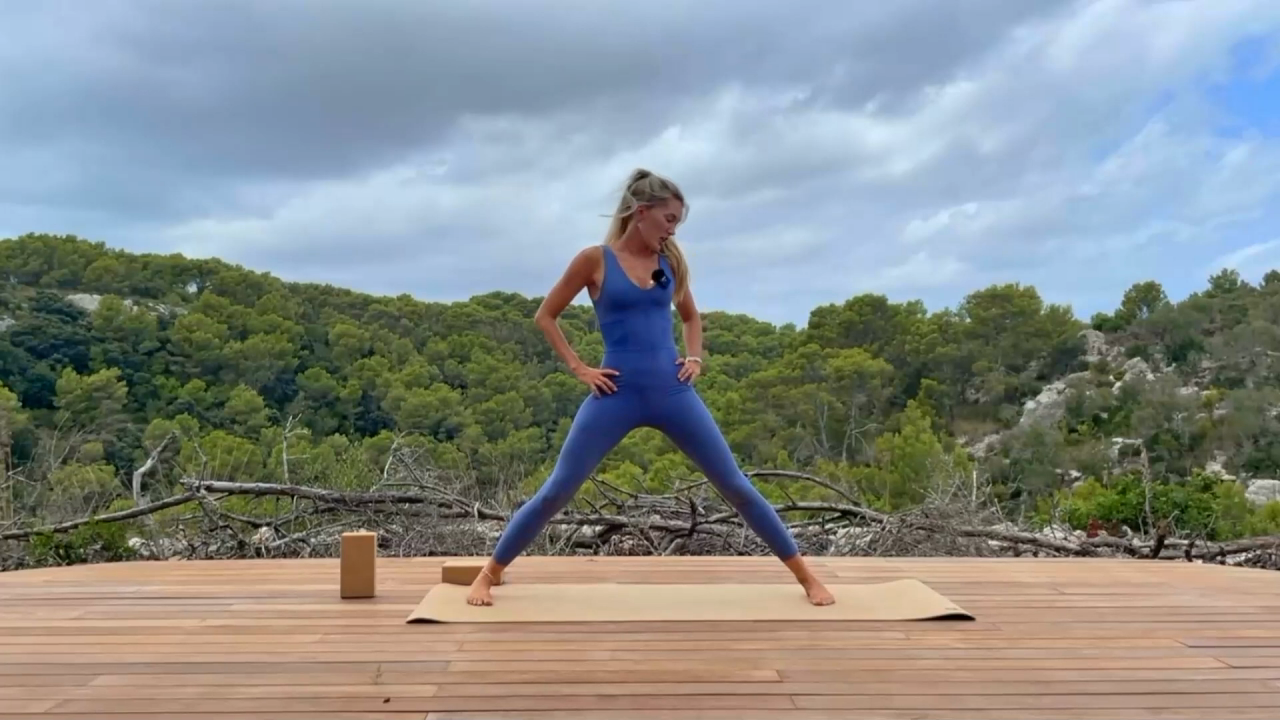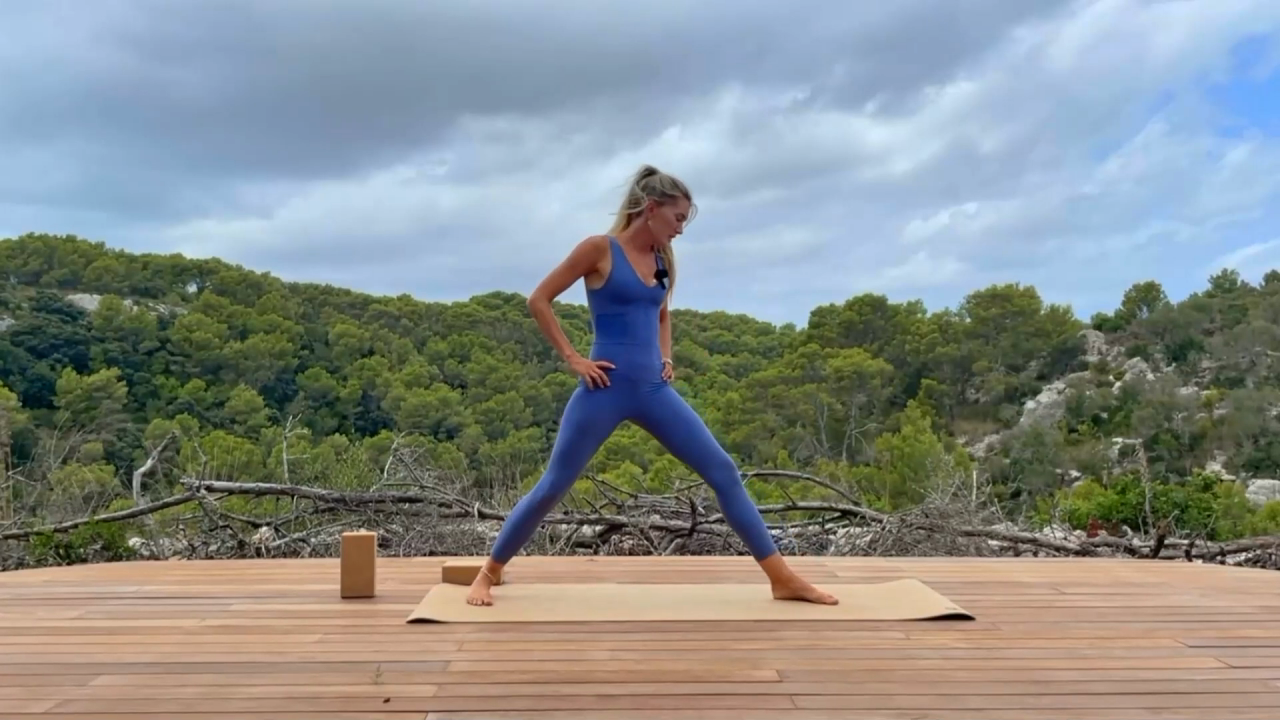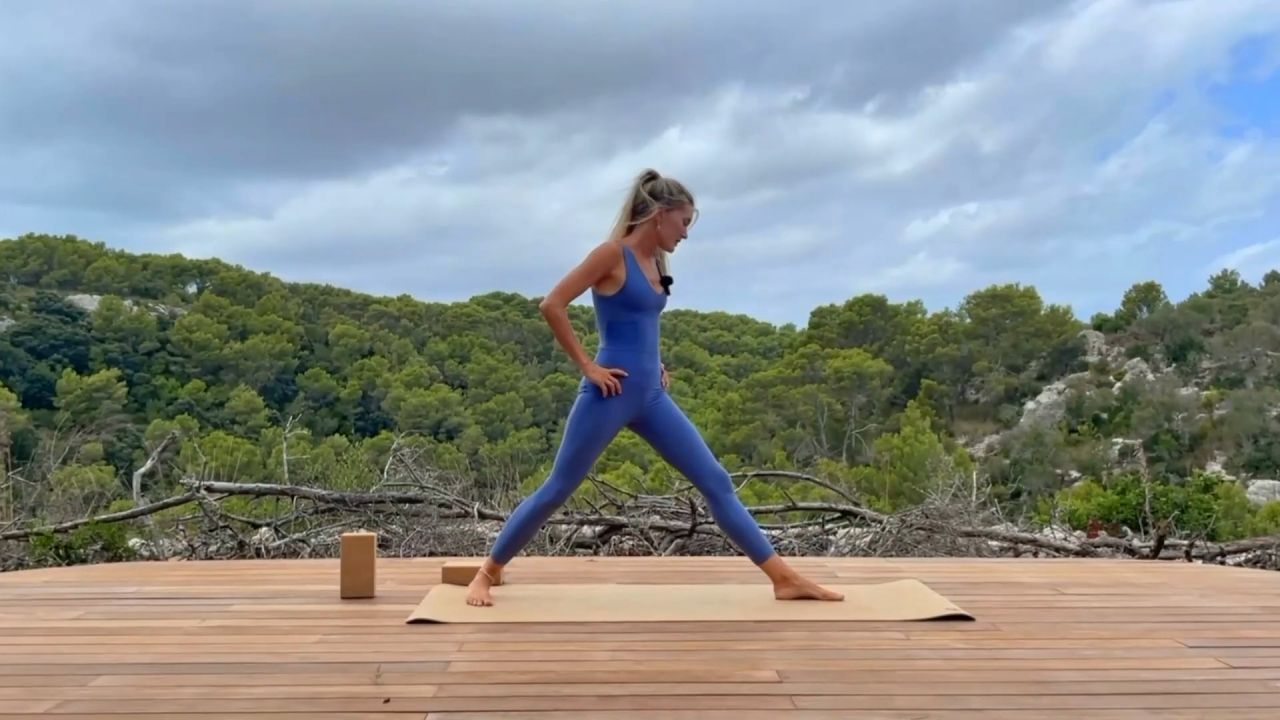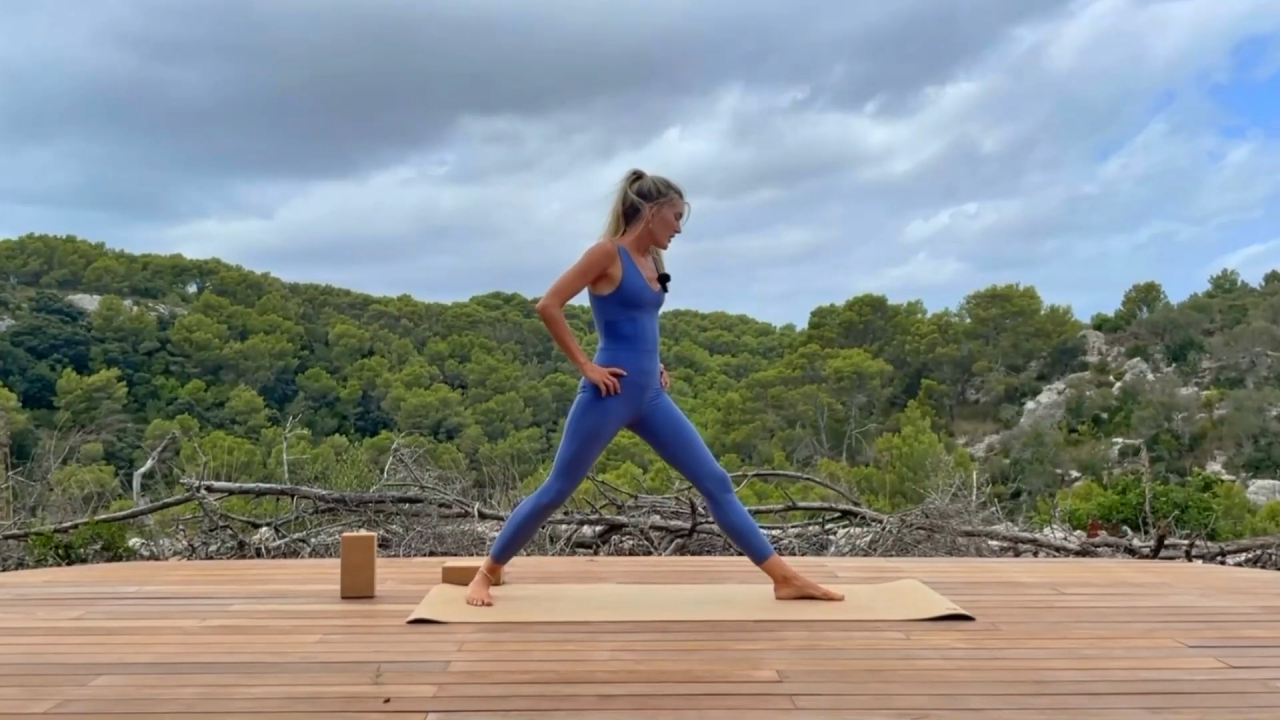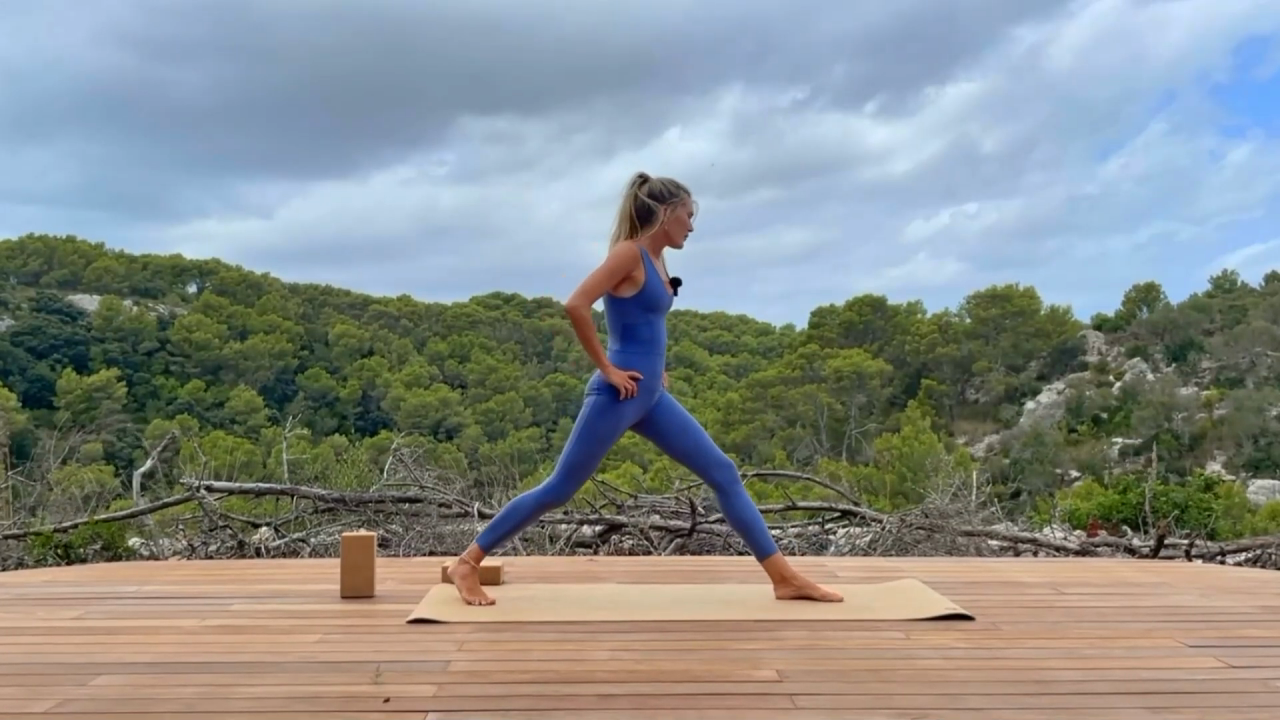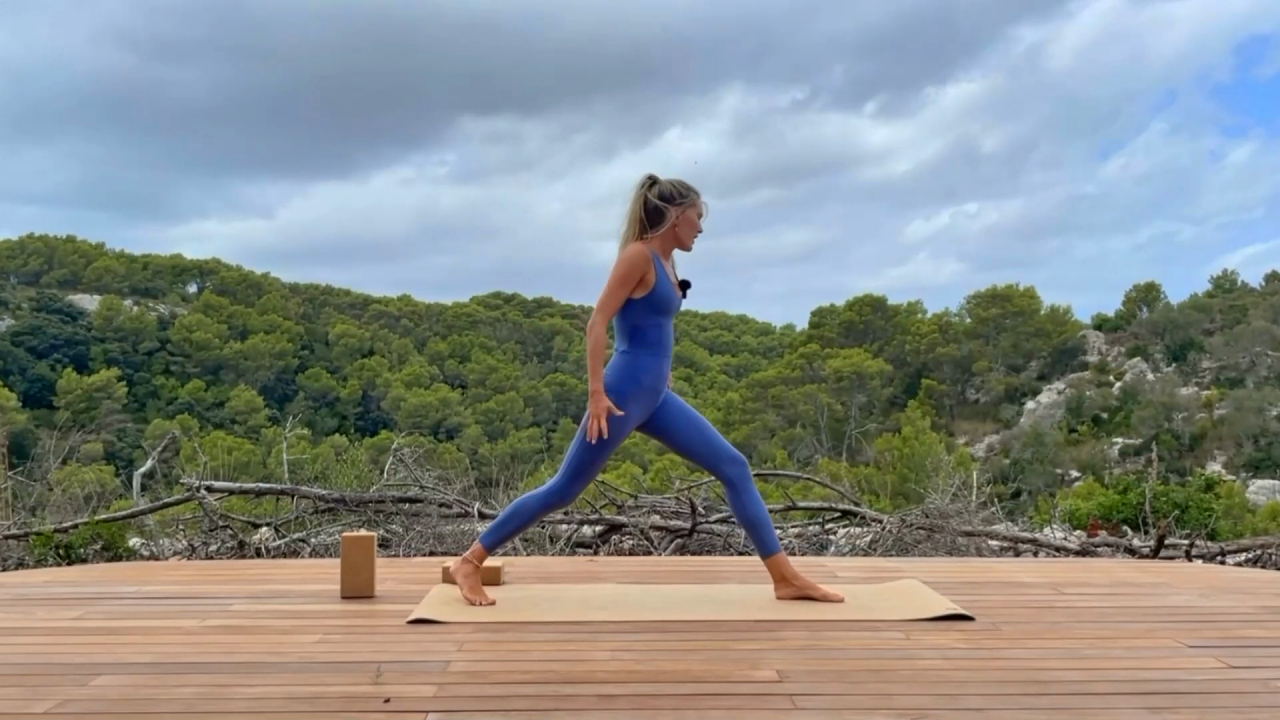
dt=0.7s
person 1, frame 1
left shoulder: (670, 260)
right shoulder: (595, 259)
left elbow: (690, 316)
right elbow: (545, 316)
left wrist: (694, 358)
right wrist: (579, 367)
left hip: (673, 392)
right hip: (616, 394)
left knee: (735, 486)
right knee: (555, 492)
left ankle: (805, 575)
right ankle: (489, 573)
person 1, frame 2
left shoulder: (662, 260)
right shoulder: (600, 248)
right elbow: (538, 300)
left wrist: (665, 358)
right wrist: (573, 358)
left hip: (653, 388)
right hip: (605, 387)
left knee: (724, 472)
right knee: (553, 486)
left ankle: (783, 579)
right ankle: (487, 574)
person 1, frame 3
left shoulder: (656, 262)
right shoulder: (613, 252)
right elbow: (552, 305)
right wrist: (586, 366)
left hip: (652, 395)
right hip: (611, 393)
left knee: (716, 481)
right knee: (556, 490)
left ankle: (785, 578)
right ankle: (485, 574)
person 1, frame 4
left shoulder: (651, 260)
right shoulder: (608, 252)
right elbow: (548, 305)
right wrist: (585, 365)
left hip: (650, 395)
right hip: (609, 394)
left knee: (716, 482)
right knee: (556, 490)
left ankle: (785, 578)
right ankle: (484, 575)
person 1, frame 5
left shoulder: (655, 260)
right shoulder: (629, 253)
right elbow: (575, 306)
right wrist: (606, 368)
left hip: (650, 395)
right hip: (617, 395)
left knee: (723, 473)
right knee: (559, 489)
left ankle: (785, 578)
right ankle: (467, 563)
person 1, frame 6
left shoulder: (663, 261)
right shoulder: (639, 254)
right elbow: (598, 321)
right wrist: (597, 394)
left hip: (655, 396)
right hip: (623, 392)
left knee: (734, 468)
right knee: (564, 489)
left ankle: (786, 578)
right ankle: (469, 563)
